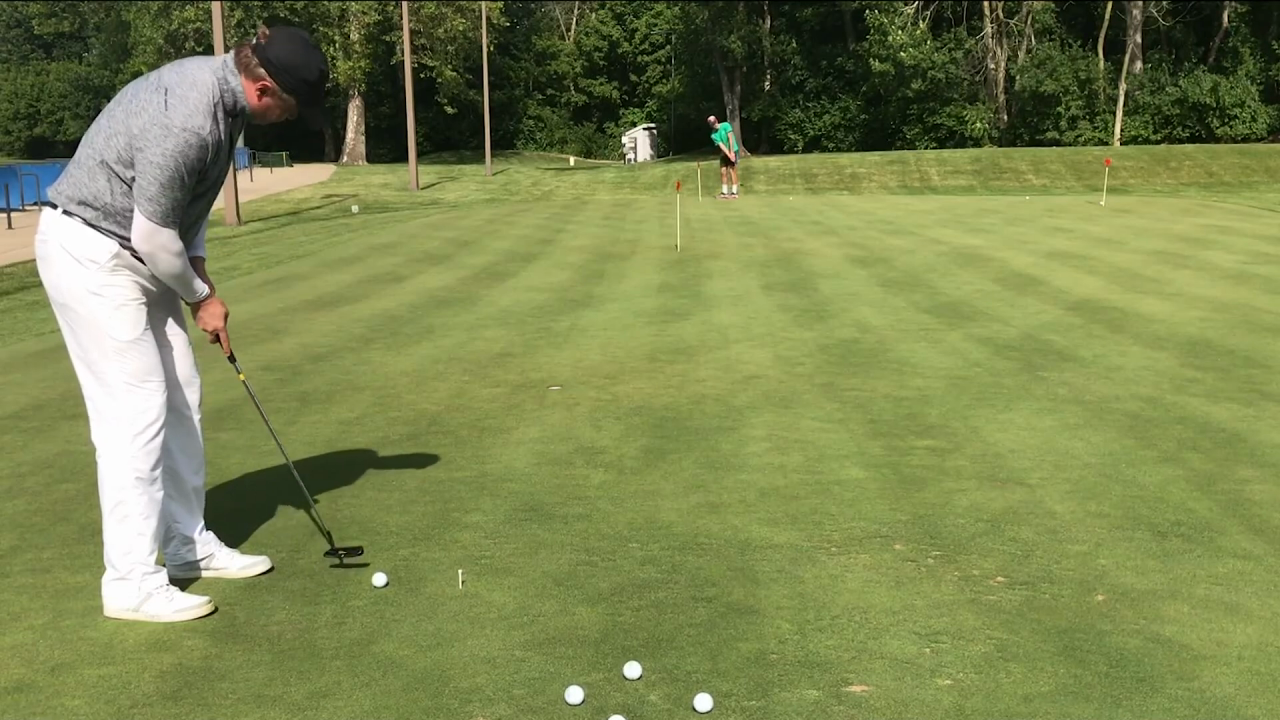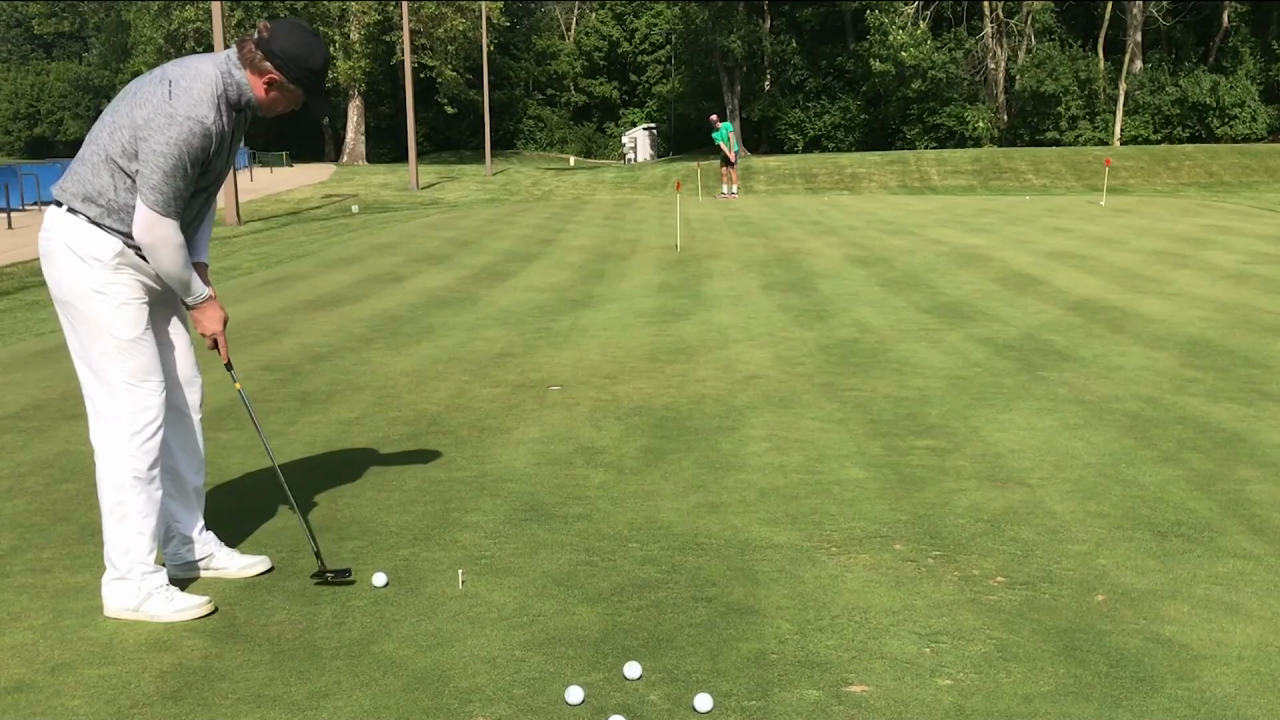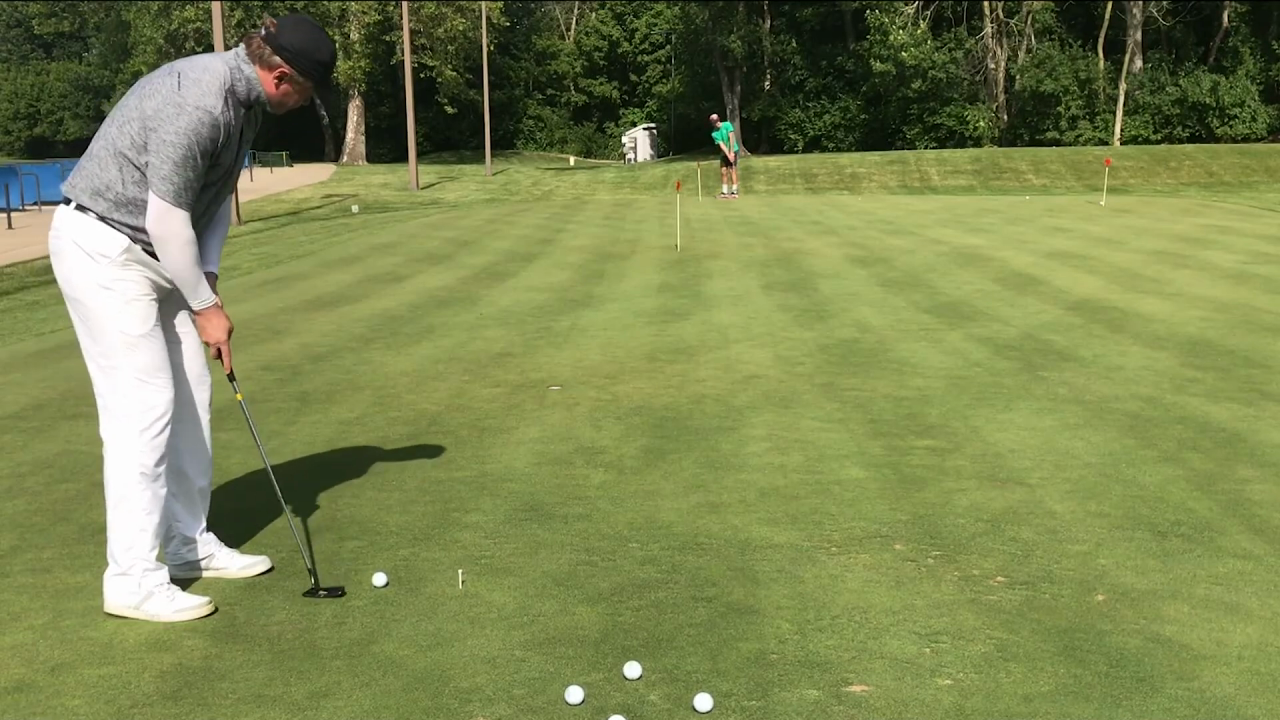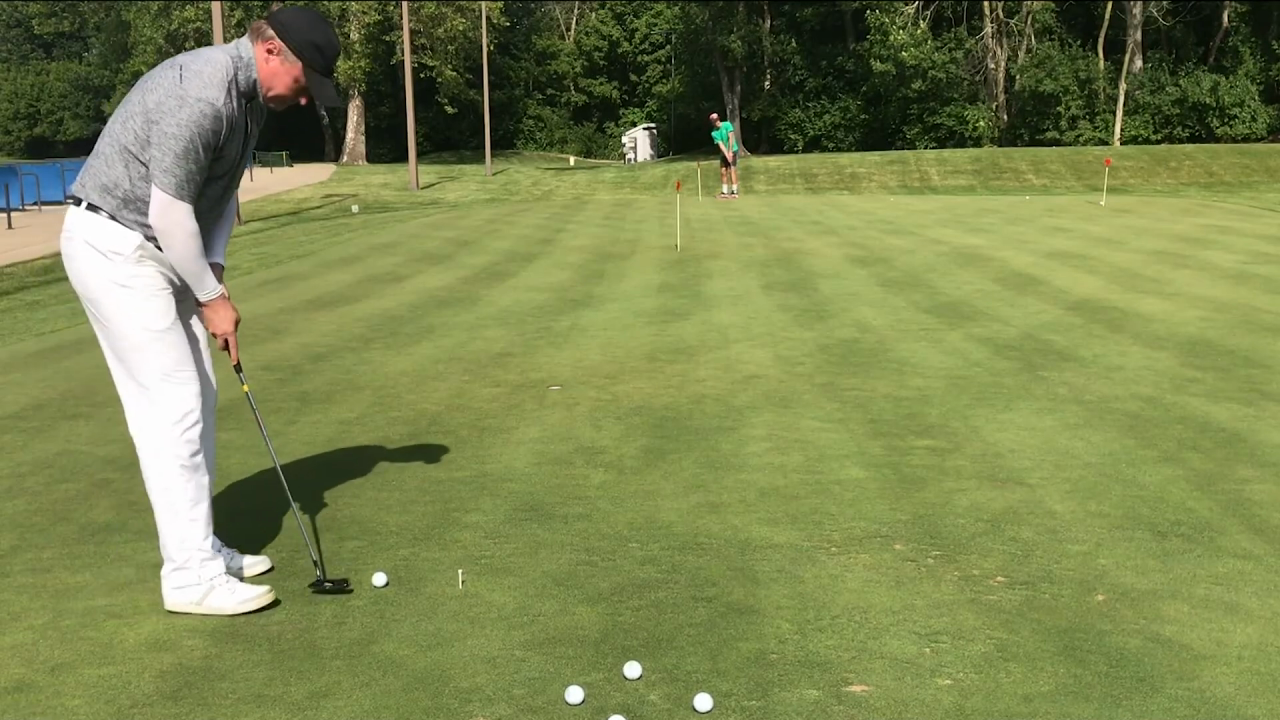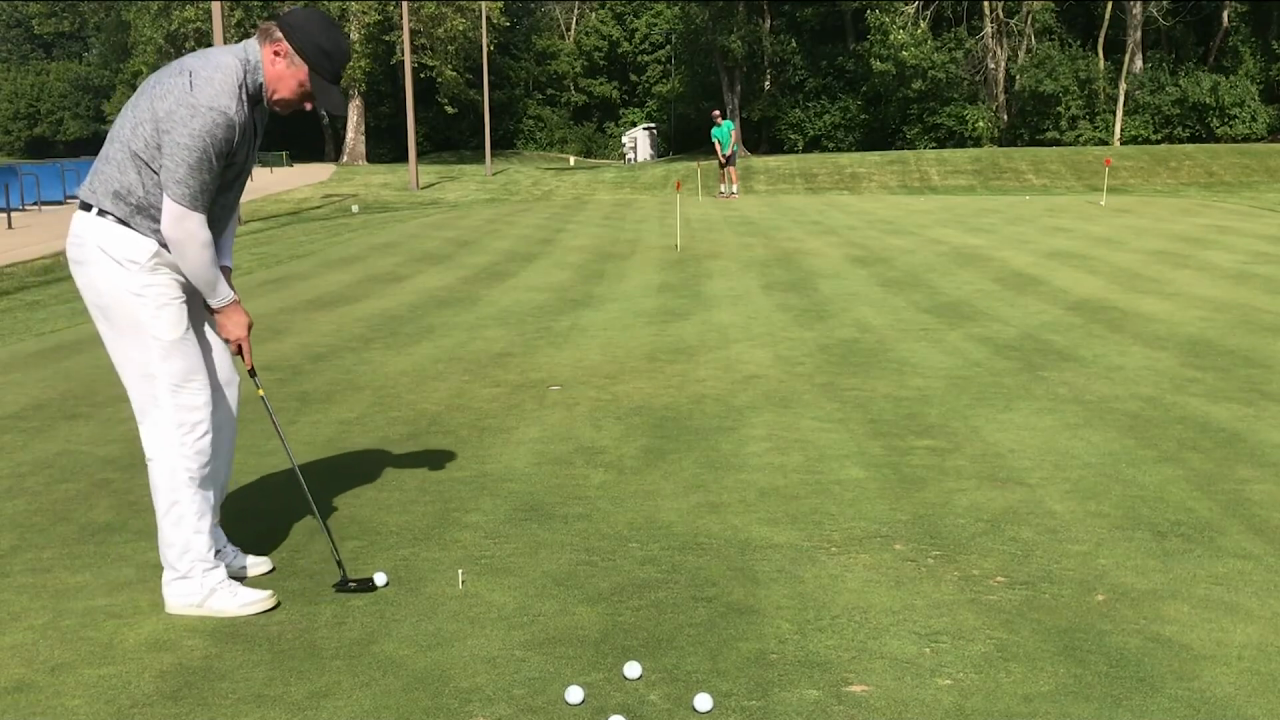
dt=0.3s
person 1, frame 1
left shoulder: (222, 88)
right shoulder: (185, 122)
right elbow: (154, 237)
left wrist: (197, 263)
right wrist: (200, 297)
left hip: (132, 252)
right hip: (89, 250)
left knee: (178, 396)
right knee: (134, 408)
left ankle: (188, 545)
right ankle: (131, 583)
person 1, frame 2
left shoulder: (227, 89)
right shoulder: (189, 112)
right elbow: (154, 228)
left wrist: (200, 268)
right wrist: (200, 299)
left hip: (134, 250)
right hip: (94, 249)
left knee: (179, 397)
right knee: (134, 408)
left ankle: (187, 545)
right ankle: (131, 582)
person 1, frame 3
left shoulder: (243, 98)
right shoulder: (197, 103)
left elbow: (215, 197)
right elbow: (167, 220)
left wrist: (209, 280)
right wrist: (205, 306)
left hip: (147, 251)
right hip: (101, 246)
left knee: (188, 395)
right knee: (144, 404)
left ankle: (187, 544)
right ankle: (133, 577)
person 1, frame 4
left shoulder: (246, 92)
right shoulder: (198, 95)
left elbow: (220, 191)
right elbow: (169, 213)
left wrist: (214, 272)
right wrist: (211, 297)
left hip: (155, 246)
right hip: (113, 244)
left knee: (193, 396)
right knee: (170, 401)
left ankle: (196, 544)
right ankle: (191, 573)
person 1, frame 5
left shoulder: (245, 87)
right shoulder: (210, 102)
right elbow: (182, 223)
left wrist: (223, 277)
right wrist: (224, 302)
left hip: (156, 249)
right hip: (123, 250)
left knee: (217, 392)
right knee: (179, 409)
left ankle: (201, 542)
right ankle: (191, 578)
